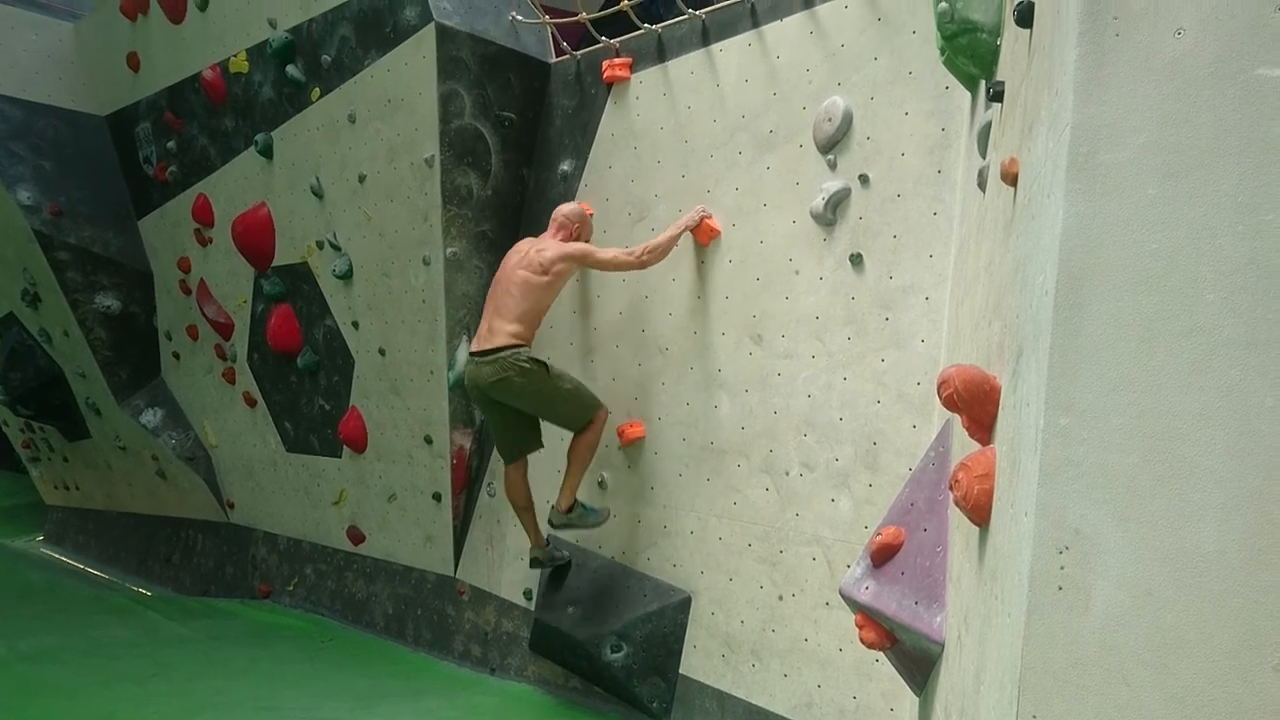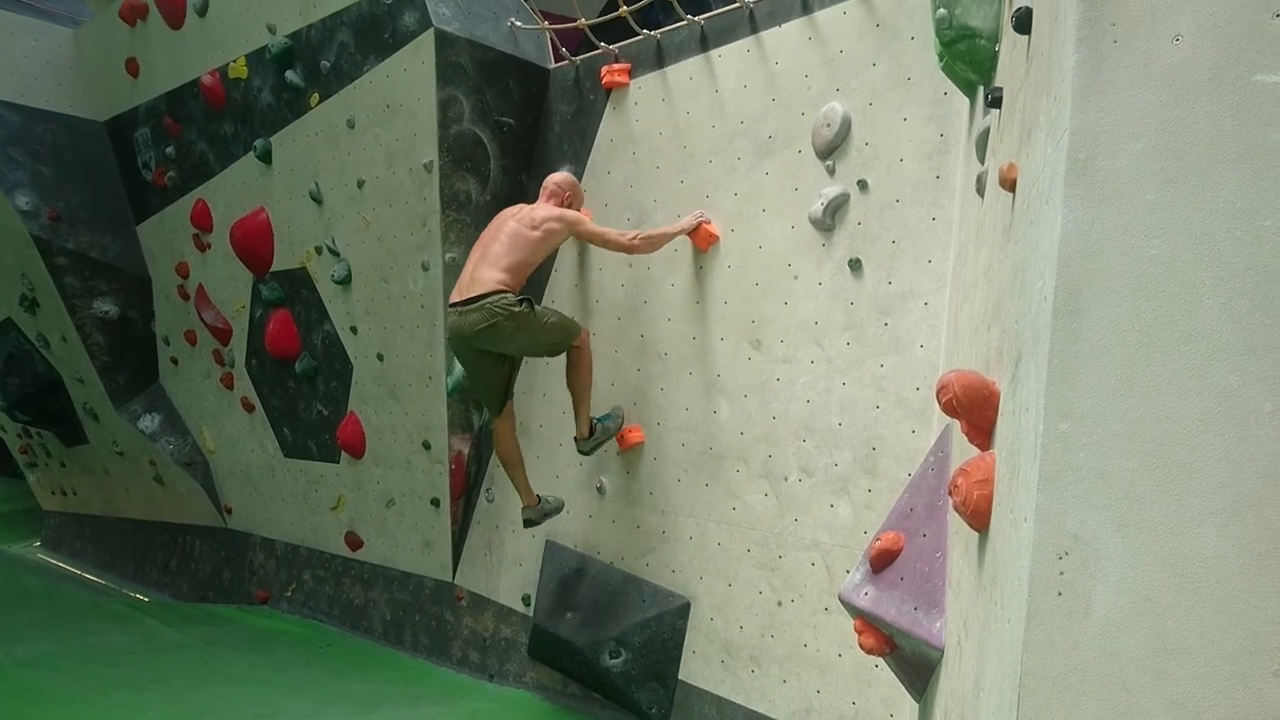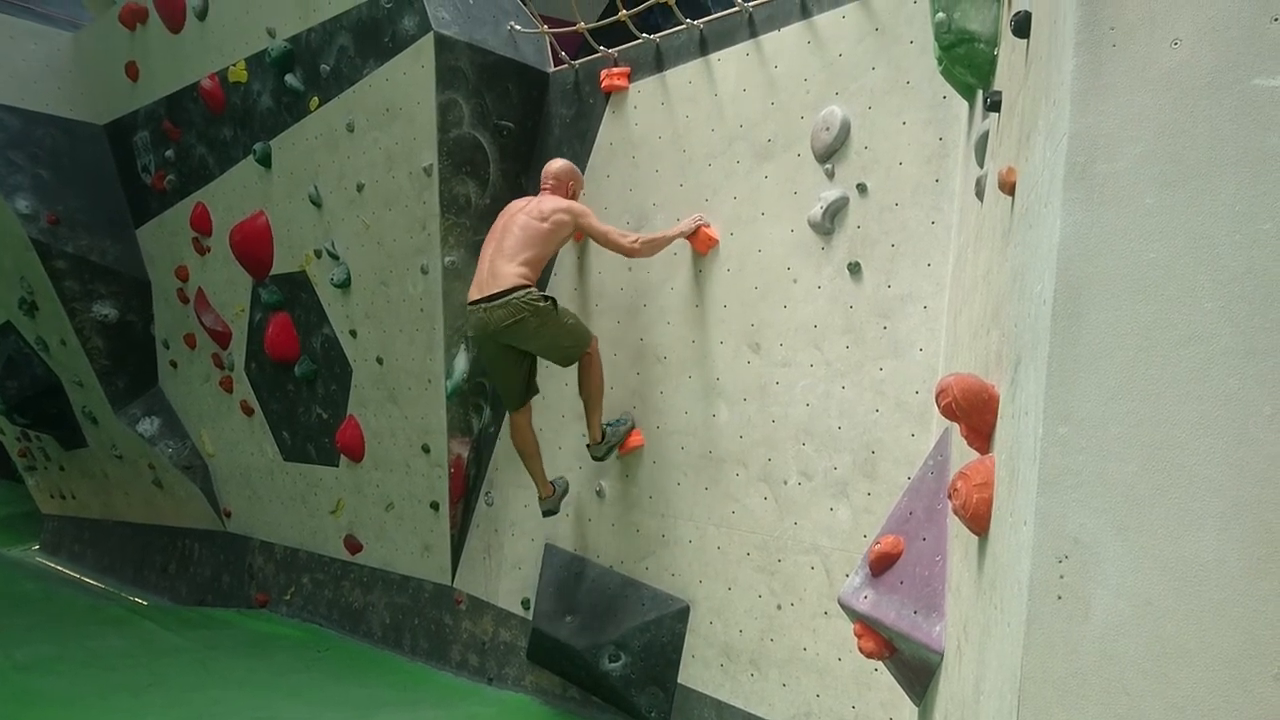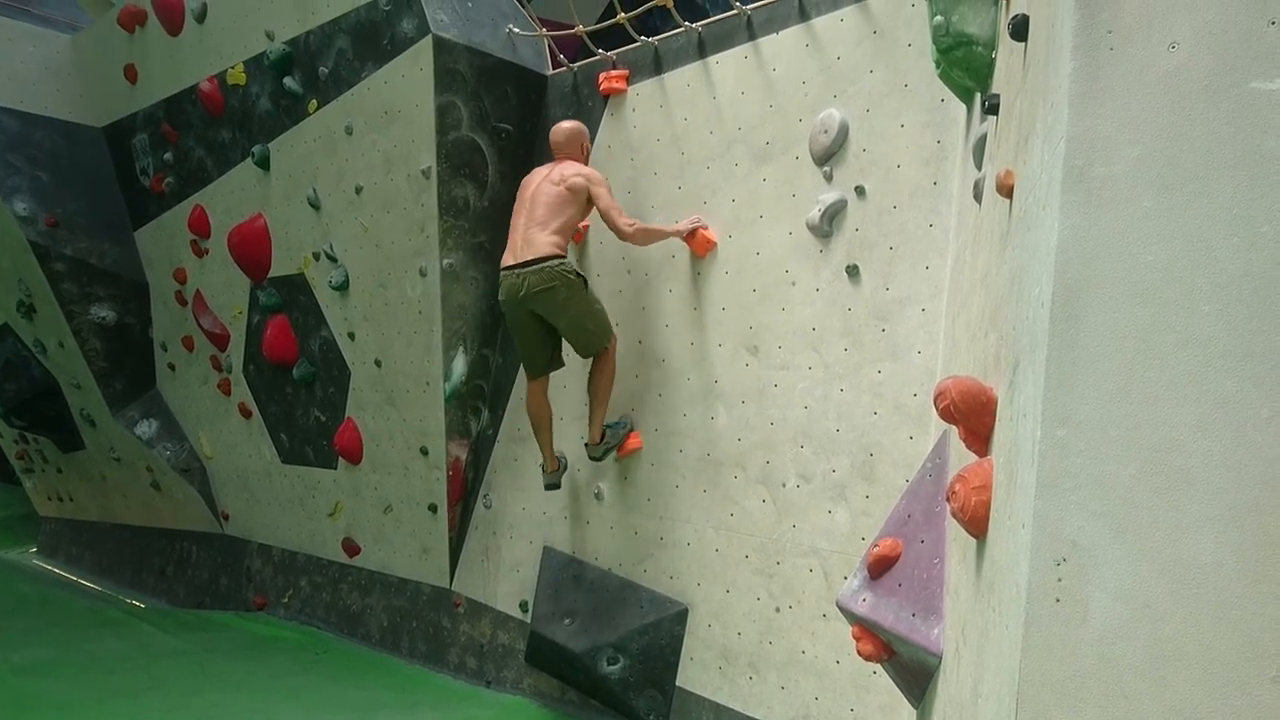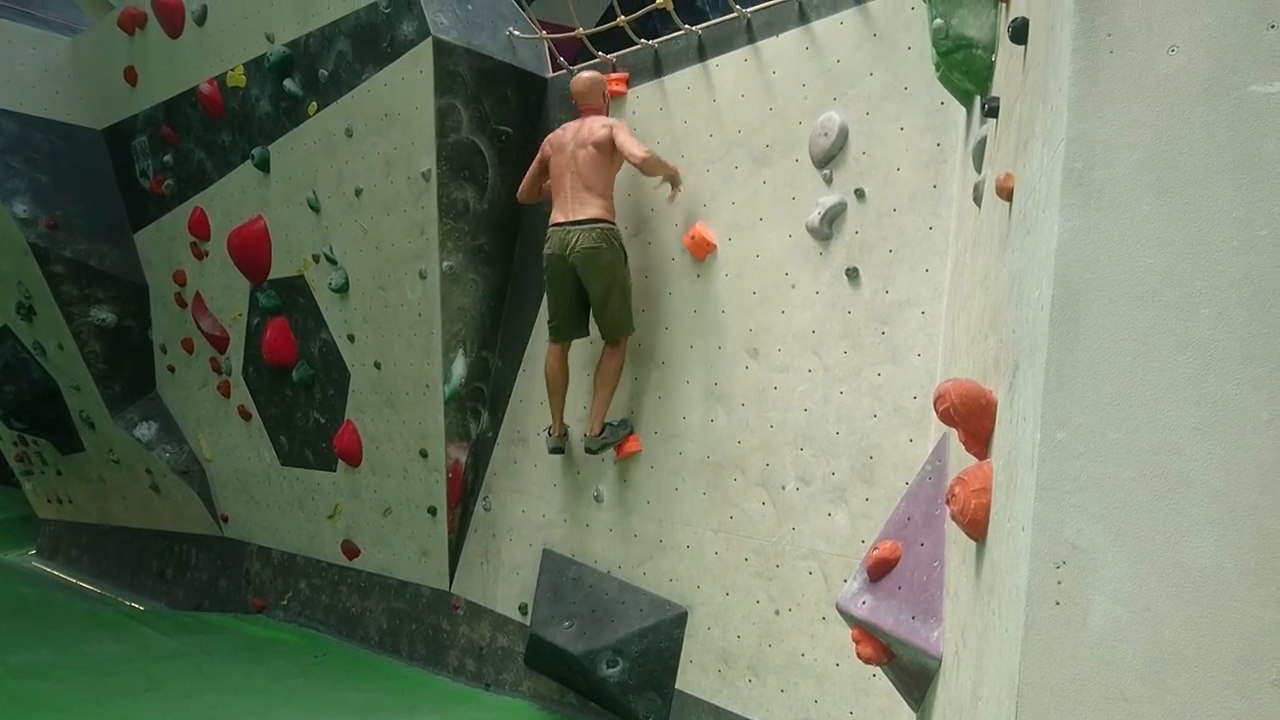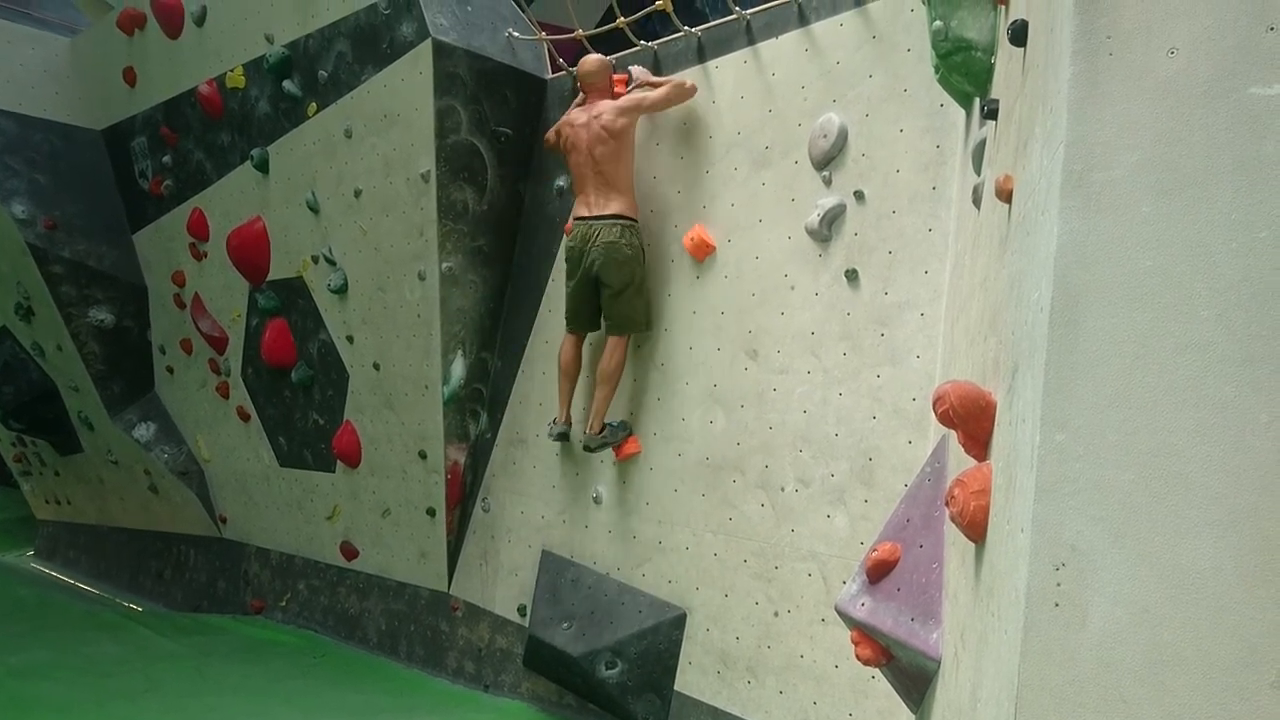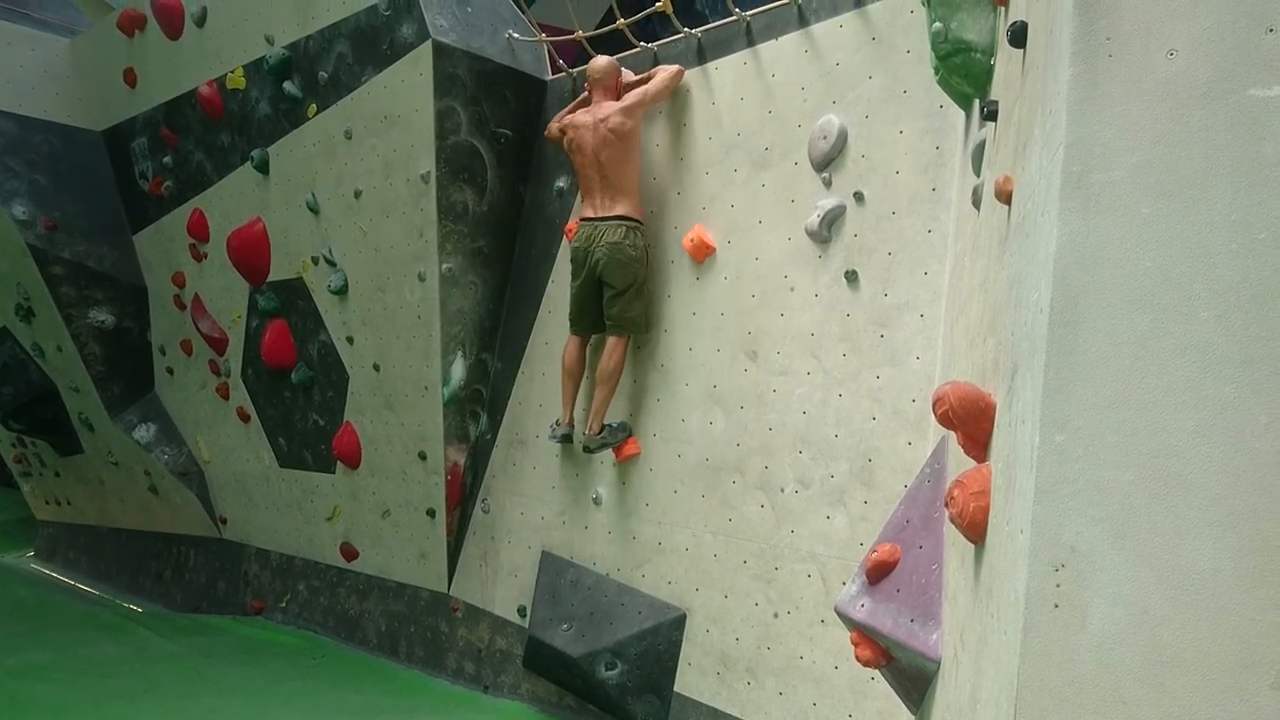
dt=0.2s
person 1, frame 1
left shoulder: (521, 248)
right shoulder: (568, 252)
right elbow: (641, 257)
left wrist: (569, 212)
right wrist: (684, 224)
left hip: (476, 368)
right hip: (511, 361)
left knee: (515, 458)
right knee: (595, 415)
left ankle: (539, 547)
right ankle: (565, 504)
person 1, frame 2
left shoulder: (512, 213)
right shoulder: (561, 217)
right elbow: (632, 242)
right wrist: (680, 228)
left hip: (457, 318)
right hip: (493, 309)
left knee: (501, 415)
right knee: (579, 339)
left ankle: (530, 502)
right ankle: (586, 430)
person 1, frame 3
left shoulder: (516, 206)
right shoulder: (568, 209)
right elbow: (631, 246)
right wrist: (678, 231)
left hip: (478, 314)
right hip: (515, 304)
left knee: (518, 407)
right knee: (588, 348)
left ankle: (545, 492)
right ankle: (597, 435)
person 1, frame 4
left shoulder: (533, 177)
right shoulder: (586, 176)
right elbow: (627, 231)
right wrist: (677, 229)
left hip: (508, 280)
right hip: (548, 273)
left knee: (536, 377)
right knee: (604, 347)
left ankle: (550, 465)
right ankle: (596, 438)
person 1, frame 5
left shoulder: (554, 138)
right shoulder: (611, 127)
left elbow: (524, 195)
right elbow: (641, 158)
right wrist: (671, 172)
left hip: (557, 239)
right hip: (597, 237)
left knee: (560, 340)
right knee: (616, 337)
left ankle: (556, 430)
right ankle: (596, 431)
person 1, frame 6
left shoulder: (567, 124)
right shoulder: (625, 108)
left elbow: (550, 141)
right elbow: (686, 88)
left wrist: (577, 102)
right wrist: (647, 80)
left hip: (579, 232)
right hip: (617, 232)
left knee: (574, 331)
right knee: (618, 333)
left ankle: (562, 419)
right ankle: (596, 428)
person 1, frame 7
left shoulder: (571, 125)
right shoulder: (627, 109)
left elbow: (551, 129)
right elbow: (674, 71)
left wrist: (585, 96)
right wrist: (634, 80)
left hip: (585, 234)
right hip: (622, 234)
left knee: (578, 333)
right knee: (617, 335)
left ankle: (565, 420)
right ankle: (595, 429)
